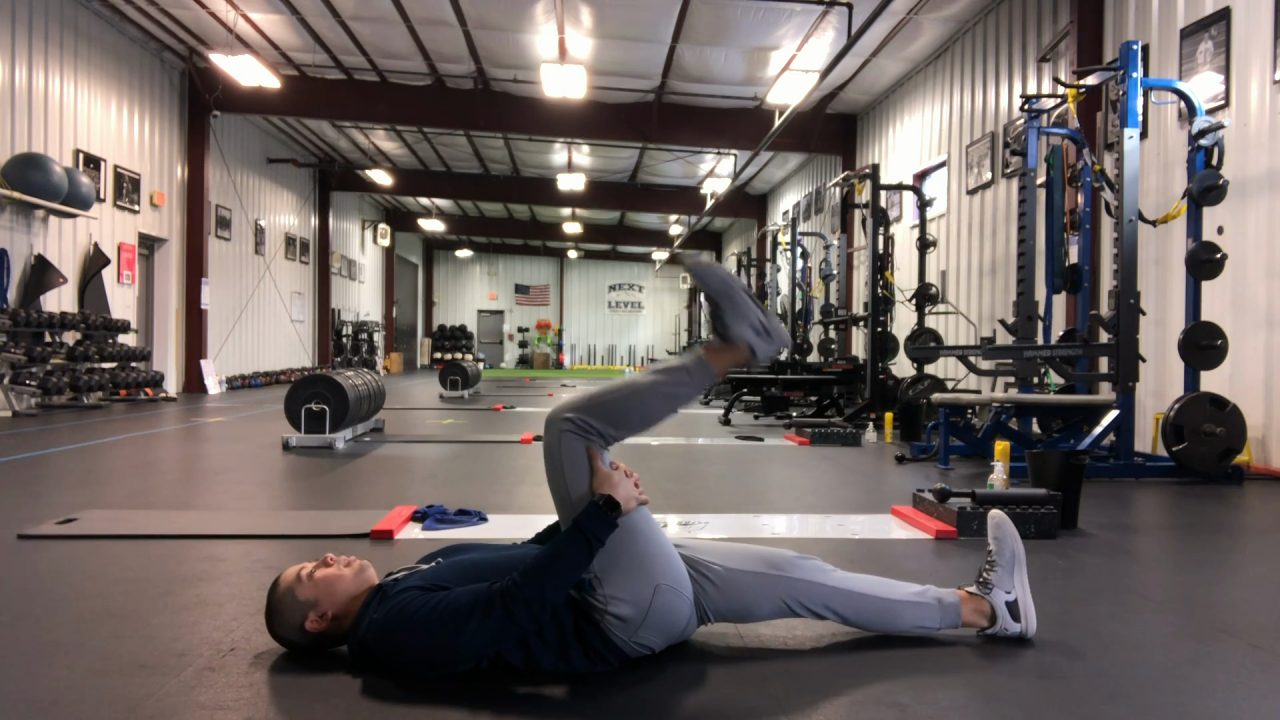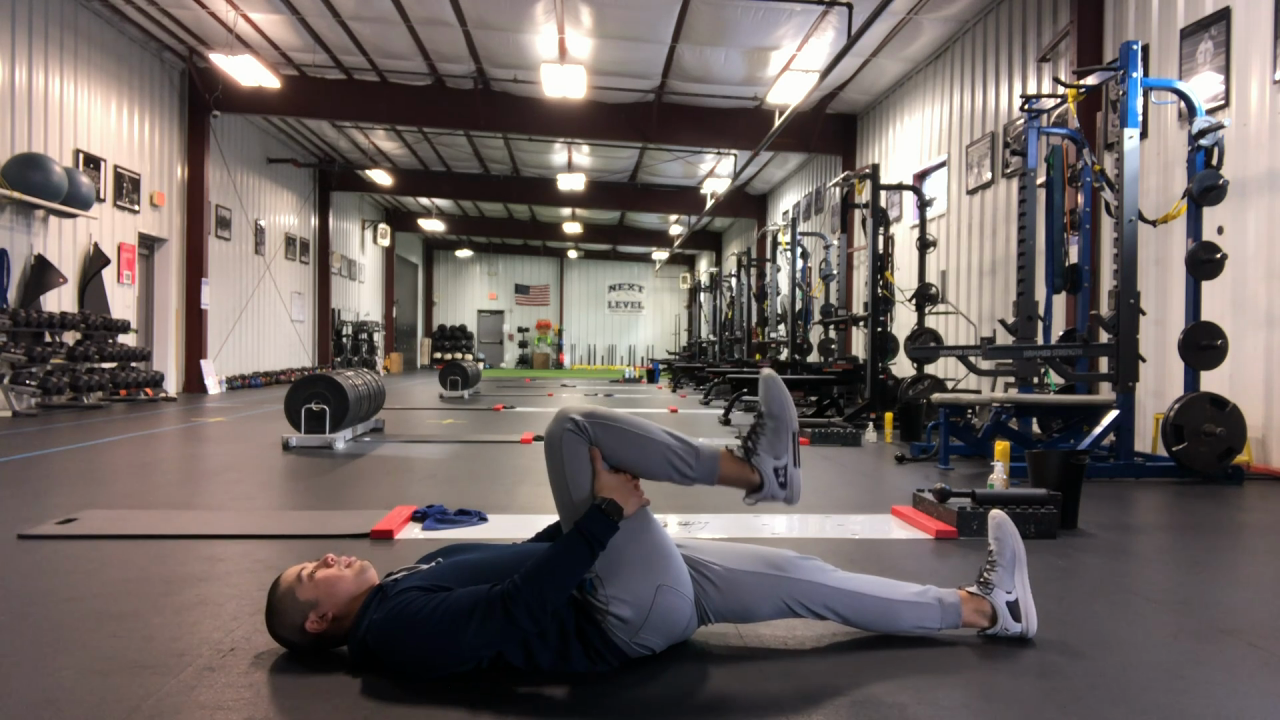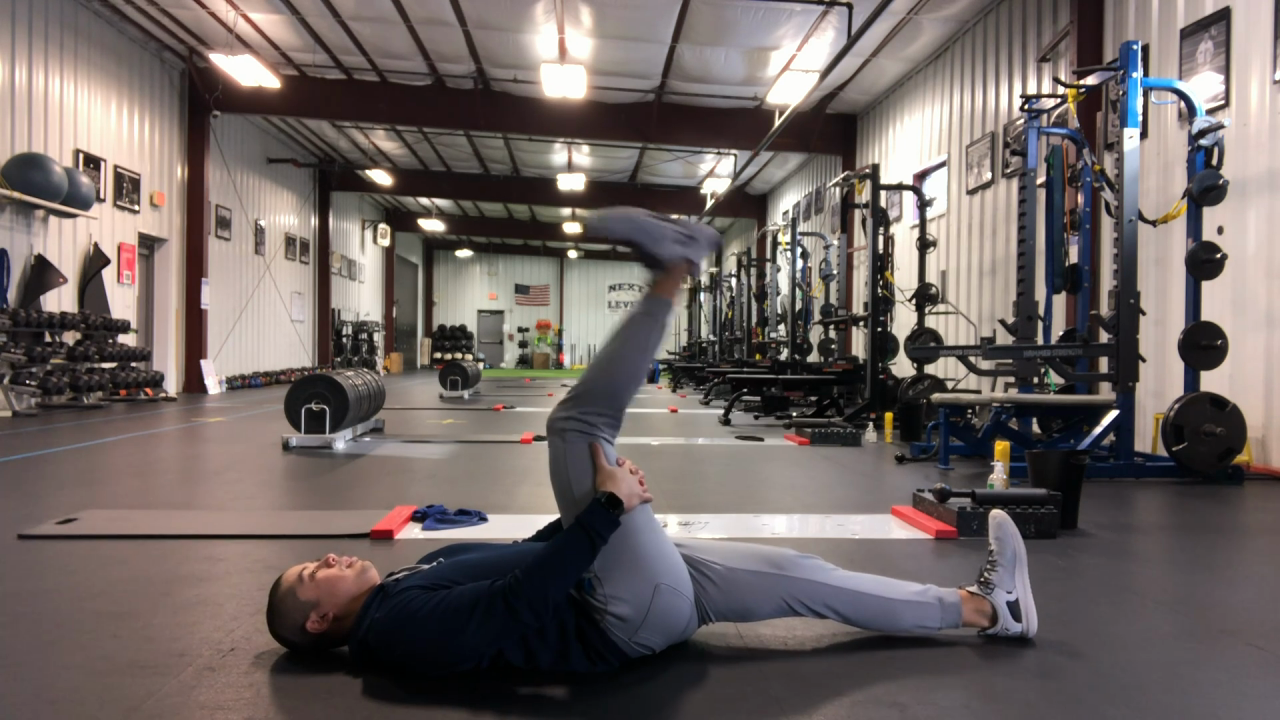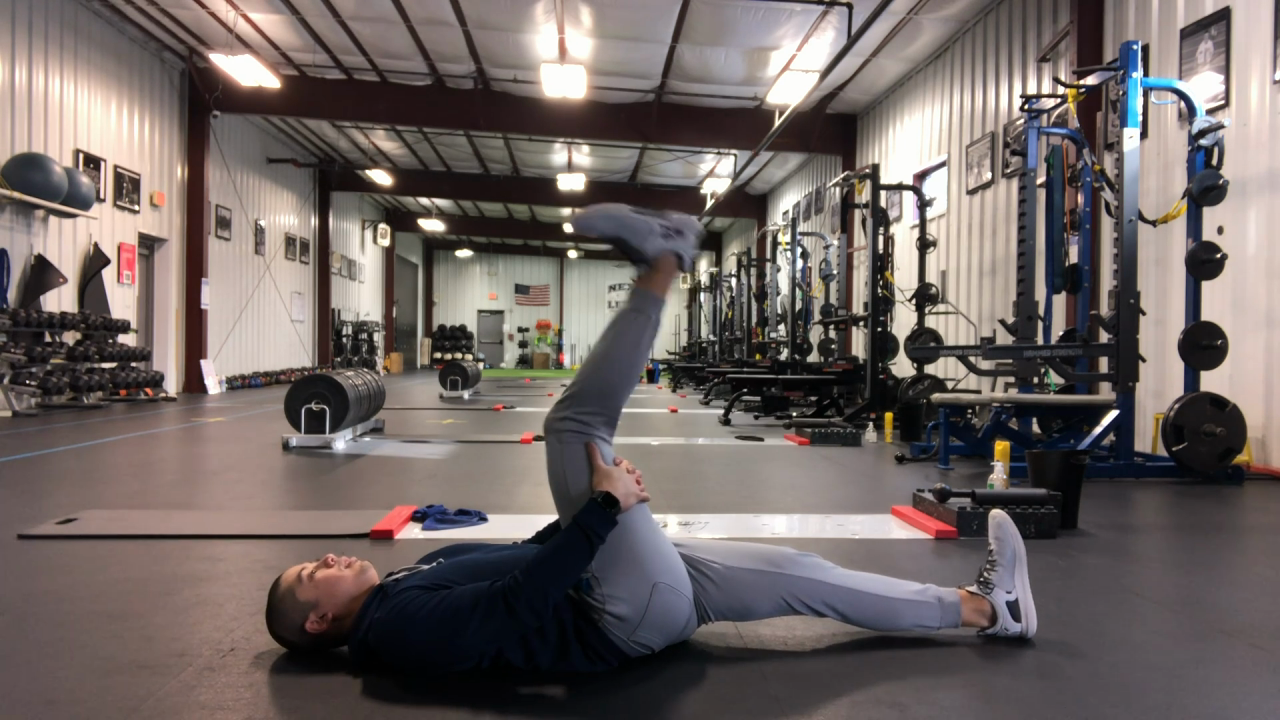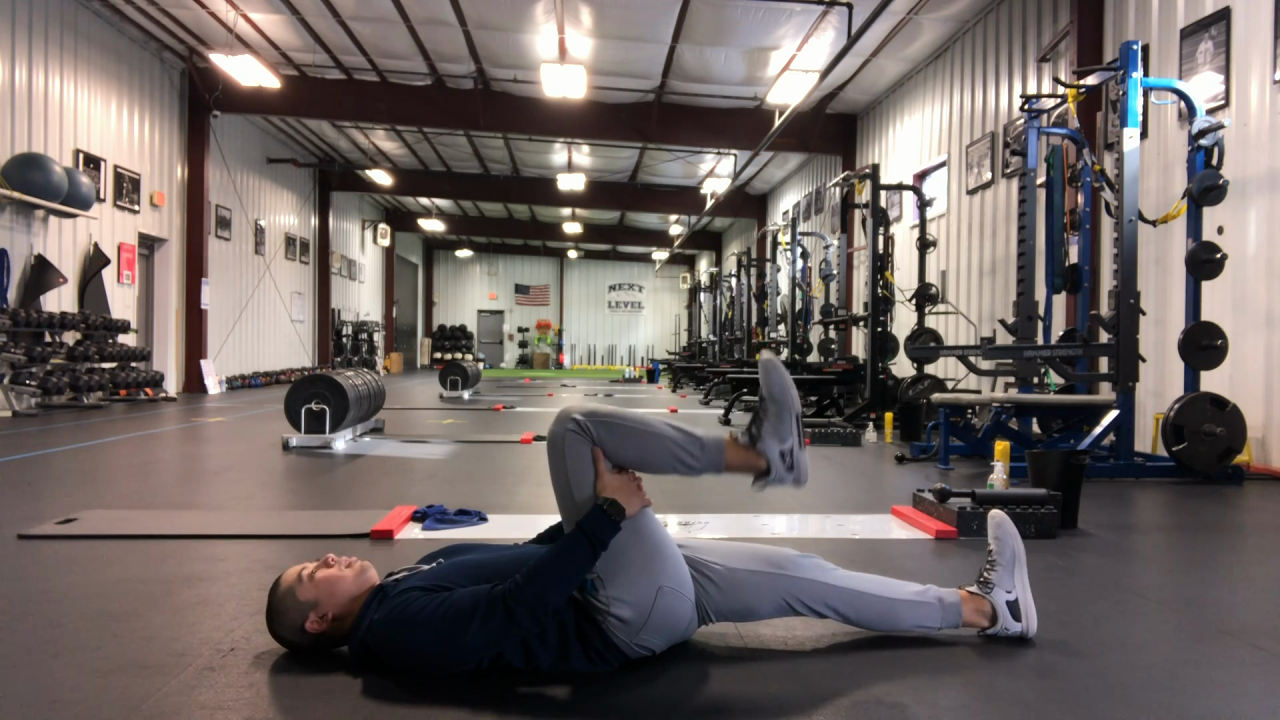
dt=0.5s
person 1, frame 1
left shoulder: (403, 595)
right shoulder: (389, 630)
right elbow: (511, 606)
left wrist: (596, 510)
right wrist: (605, 510)
left hip: (644, 588)
right hip: (633, 611)
left knee: (795, 574)
right knee: (570, 426)
left ankle: (983, 608)
right ankle: (729, 348)
person 1, frame 2
left shoulder: (405, 593)
right shoulder: (390, 629)
right elbow: (512, 610)
left wrist: (596, 517)
right wrist: (606, 512)
left hip: (647, 587)
right hip: (634, 611)
left knee: (797, 577)
right knee: (574, 428)
left ankle: (984, 607)
right ankle: (749, 467)
person 1, frame 3
left shoulder: (409, 589)
right shoulder: (396, 627)
left elbow: (524, 560)
right elbow: (516, 601)
left wrist: (602, 506)
right wrist: (608, 508)
left hip: (648, 591)
right hip: (632, 612)
left knee: (796, 576)
right knee: (575, 427)
left ankle: (986, 608)
right ankle: (670, 273)
person 1, frame 4
left shoulder: (406, 589)
right shoulder: (393, 629)
left elbow: (521, 562)
right elbow: (515, 604)
left wrist: (599, 505)
right wrist: (602, 507)
left hip: (648, 588)
right hip: (631, 611)
left knee: (798, 571)
right knee: (570, 426)
left ankle: (986, 606)
person 1, frame 5
left shoulder: (403, 594)
right shoulder: (392, 627)
right elbow: (512, 609)
left wrist: (601, 517)
right wrist: (608, 513)
left hip: (648, 592)
right hip: (633, 613)
left knee: (794, 574)
right knee: (575, 427)
left ankle: (983, 608)
right ankle: (756, 452)
